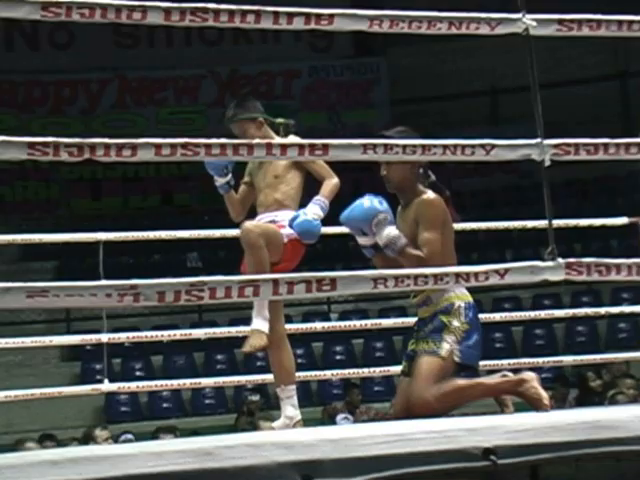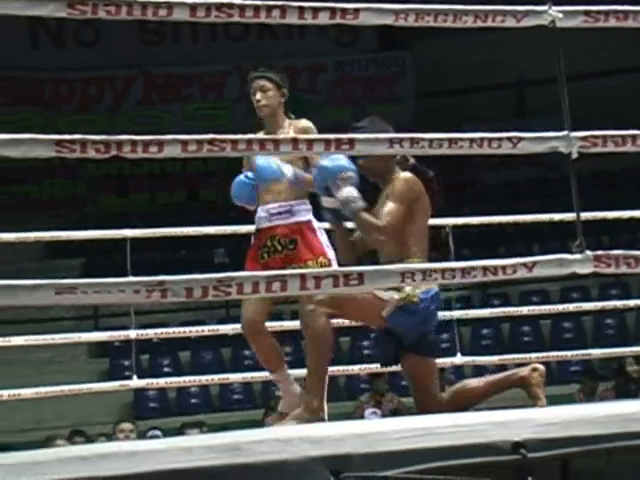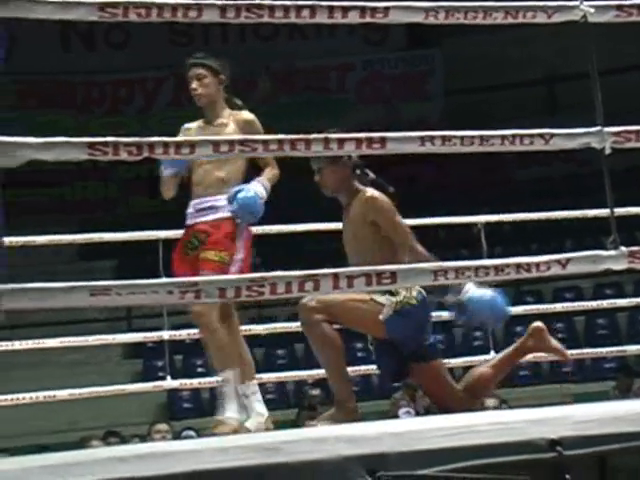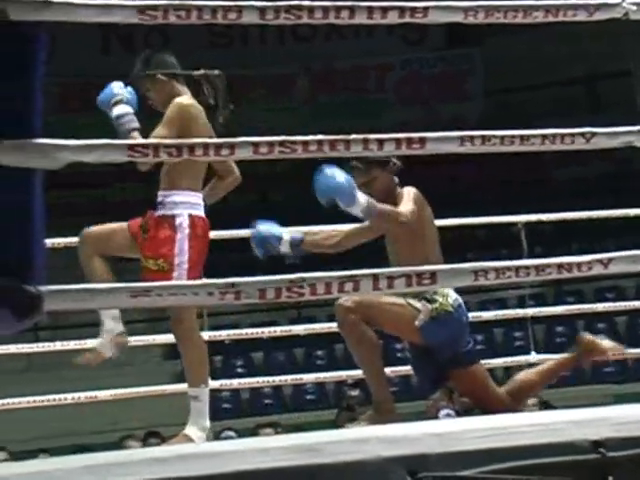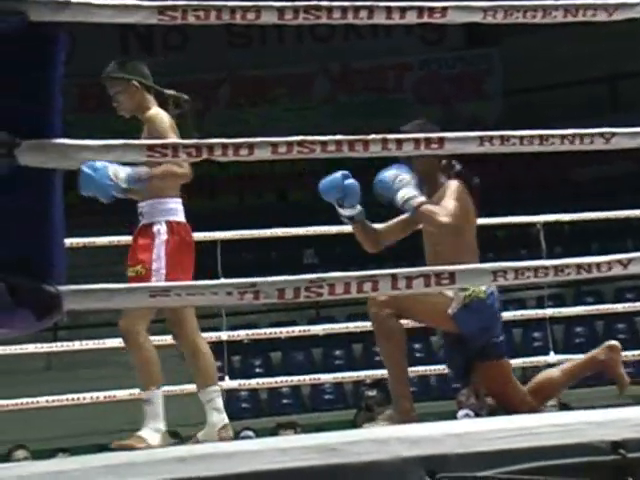
dt=0.7s
person 1, frame 1
right shoulder: (252, 165)
left elbow: (332, 180)
right elbow: (237, 214)
left wrist: (316, 208)
right wrist: (222, 181)
left hip: (288, 230)
right hip: (261, 237)
left knee: (250, 233)
right knee: (276, 328)
left ankle: (259, 322)
right ankle: (290, 412)
person 1, frame 2
left shoulder: (302, 128)
left wrist: (287, 172)
right wrist: (243, 195)
left hip: (299, 229)
right hip: (265, 235)
left knee: (313, 323)
right knee: (251, 322)
left ankle: (316, 406)
right ankle: (290, 394)
person 1, frame 3
left shoulder: (244, 121)
right shoulder: (188, 132)
left elbow: (272, 168)
right elbow: (168, 191)
left wrist: (258, 189)
right wrist: (169, 169)
left hip: (228, 225)
right hip: (194, 229)
left knee: (204, 311)
right knee: (224, 320)
left ankle: (232, 408)
right ankle: (257, 411)
person 1, frame 4
left shoulder: (181, 107)
right shoulder: (197, 116)
left elbow: (144, 161)
right elbow: (232, 177)
left wrist: (122, 114)
left hip: (180, 222)
right hip: (164, 220)
left knee: (183, 323)
right knee: (89, 240)
left ankle: (199, 426)
right ankle: (112, 331)
person 1, frame 5
left shoulder: (156, 119)
right shoulder: (153, 124)
left elbow: (182, 171)
left wrist: (126, 174)
right wrist: (118, 187)
left hip: (162, 232)
right hip: (160, 233)
left knee: (132, 326)
right knee: (187, 333)
left ankle: (153, 428)
right ankle: (217, 421)
person 2, frame 1
left shoulder: (429, 203)
right shoulder: (406, 208)
left elbow: (429, 263)
left wrist: (389, 240)
right wrist: (372, 244)
left hip: (452, 311)
right hip: (430, 316)
left knee: (423, 402)
right knee: (402, 413)
left ankle: (518, 383)
right ankle: (497, 384)
person 2, frame 2
left shoulder: (405, 183)
right shoulder: (386, 197)
left elbow: (382, 233)
right elbow: (348, 256)
left wrist: (350, 202)
right wrist: (333, 209)
left hip: (411, 295)
right hip: (406, 301)
left knee: (318, 299)
right knee: (434, 406)
right ankle: (521, 376)
person 2, frame 3
left shoulder: (370, 201)
right shoulder: (350, 210)
left elbow: (413, 251)
left wrist: (461, 287)
left hip: (400, 305)
right hip: (391, 312)
left knee: (311, 308)
right knee: (460, 402)
left ankle: (345, 408)
right ankle: (527, 342)
person 2, frame 4
left shoulder: (409, 196)
right shoulder: (382, 219)
left elbow: (404, 219)
right elbow: (338, 240)
left wrist: (358, 201)
right wrist: (289, 241)
left hip: (436, 310)
right hip: (430, 317)
left knee: (348, 309)
right knee: (501, 403)
left ankle: (384, 409)
right ankle: (579, 353)
person 2, frame 5
left shoulder: (453, 189)
right shoulder: (426, 203)
left elbow: (443, 225)
right elbow: (373, 243)
left wrist: (408, 198)
right wrist: (351, 212)
left hip: (470, 299)
right hip: (464, 306)
left knee: (382, 304)
right knee: (522, 403)
left ankle: (402, 410)
right ankle: (599, 359)
